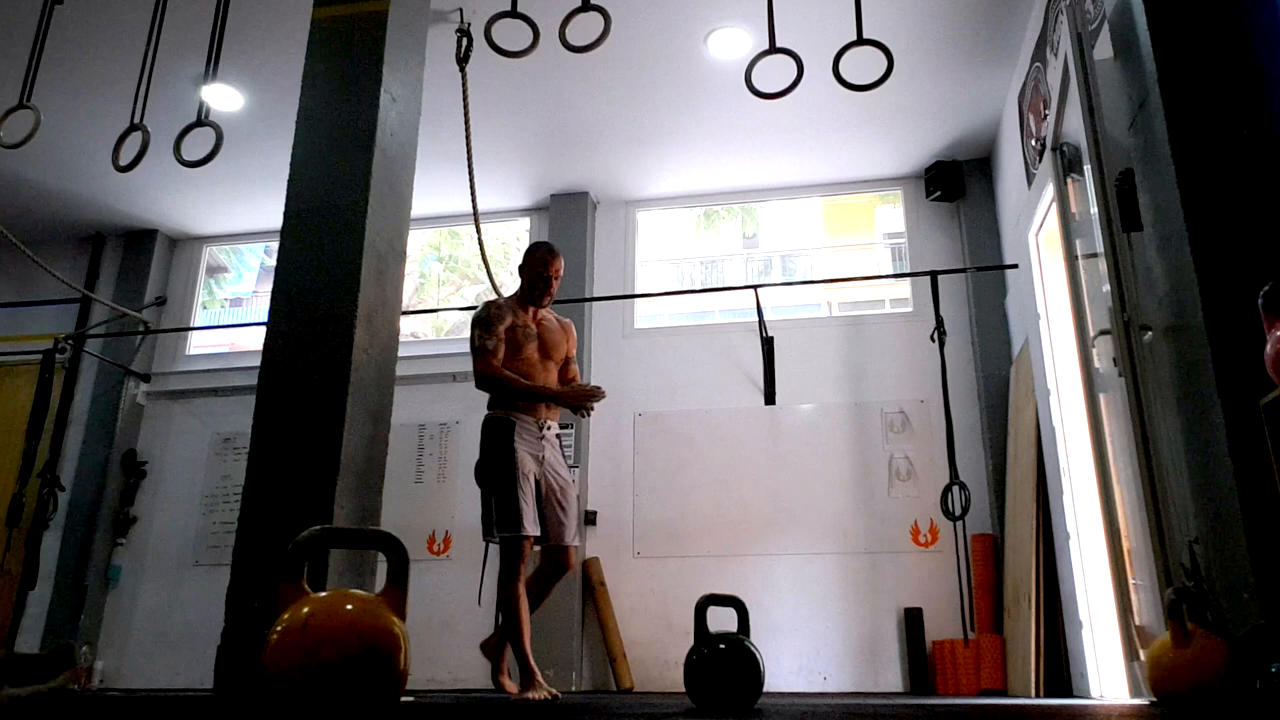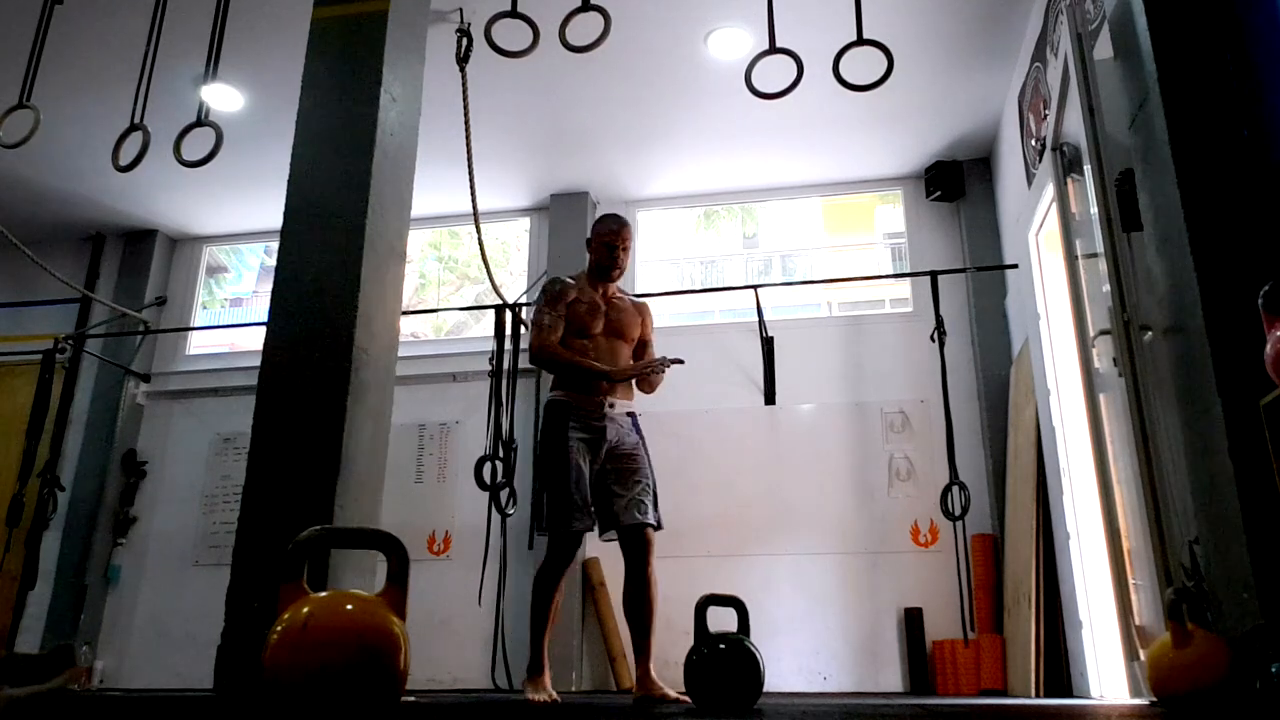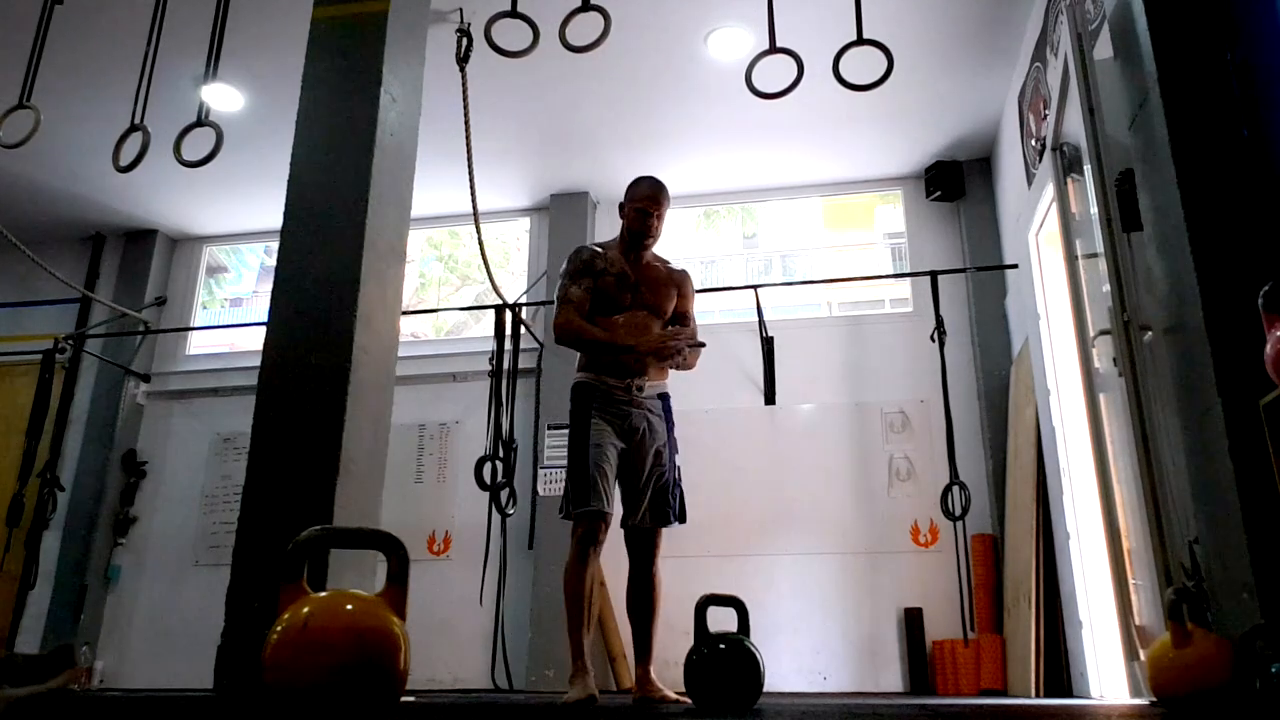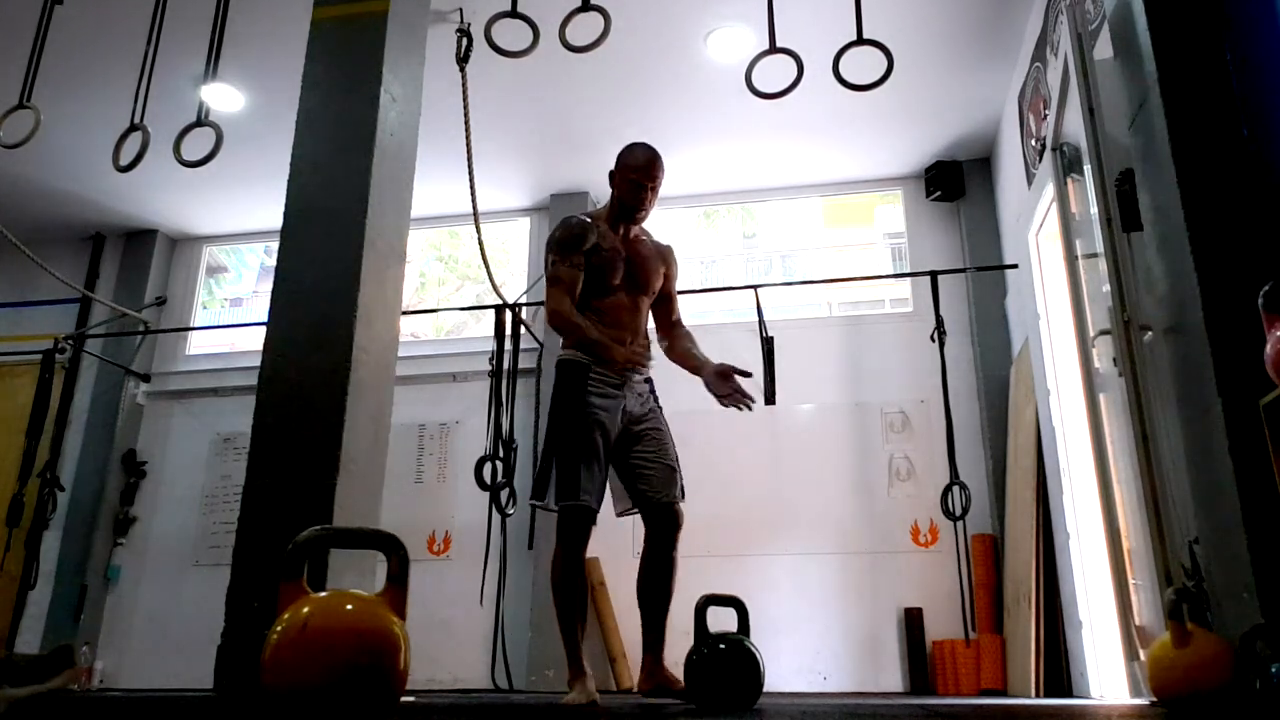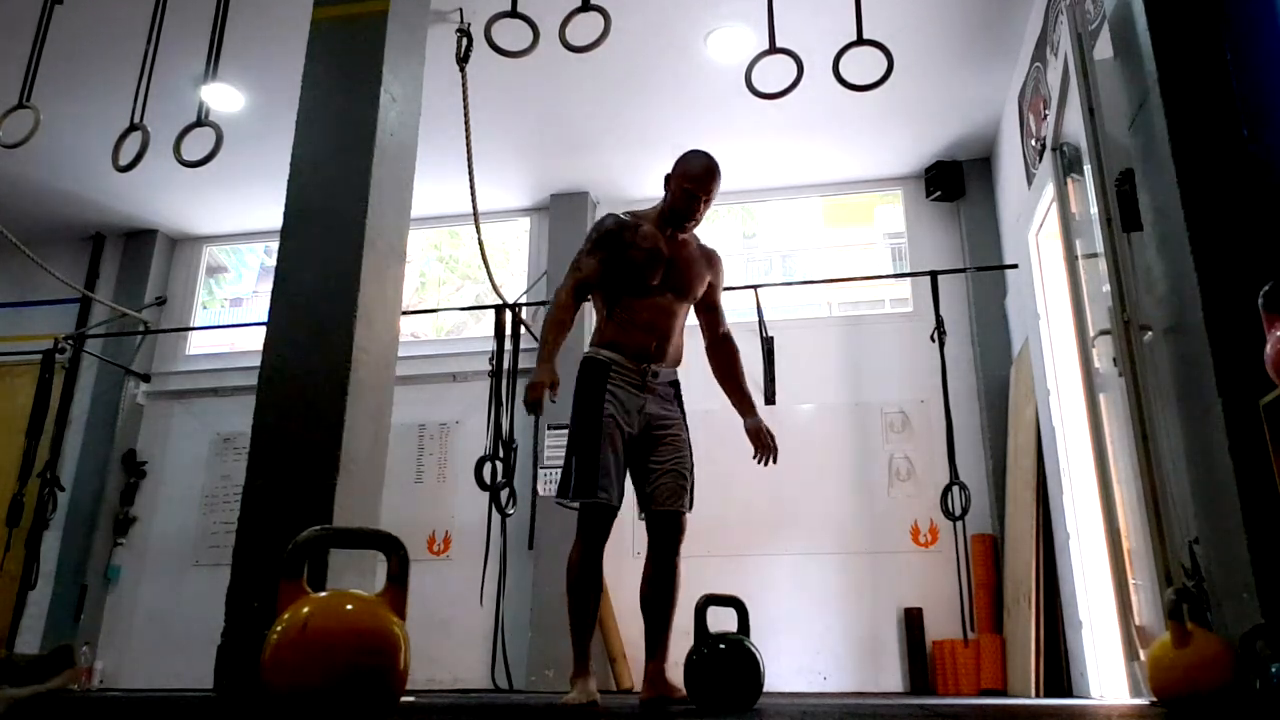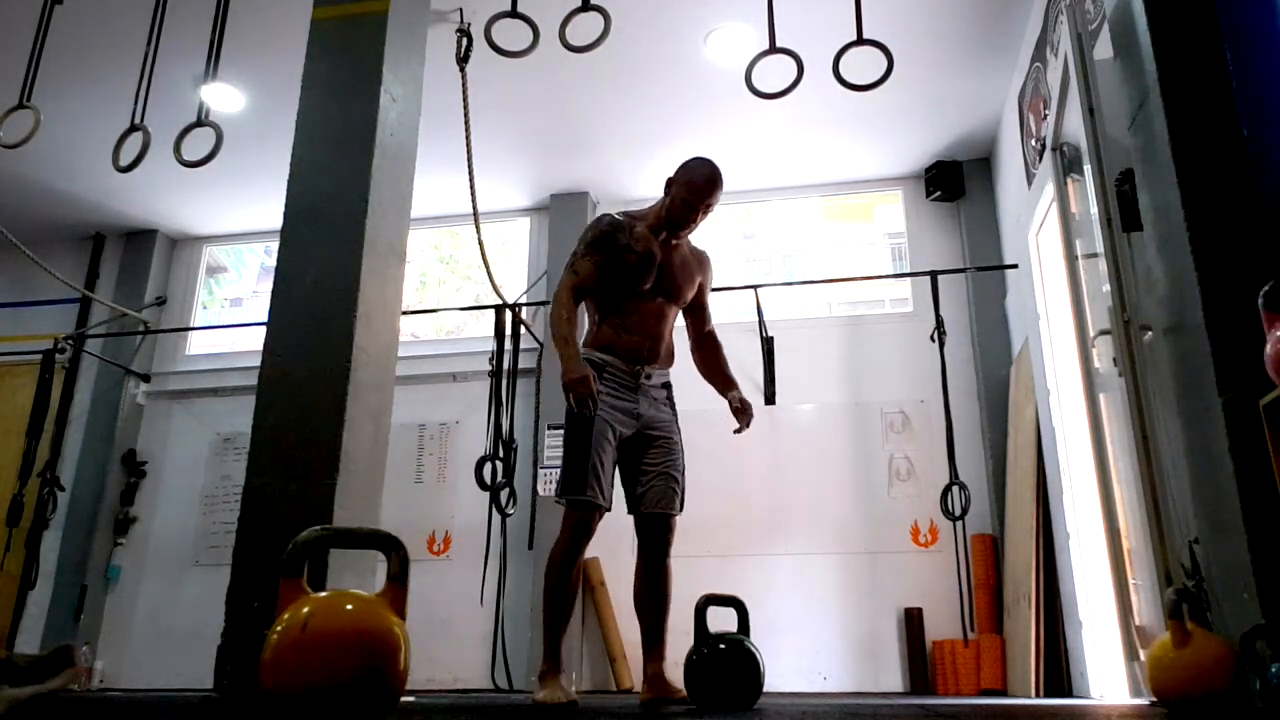
dt=0.5s
person 1, frame 1
left shoulder: (564, 329)
right shoulder: (496, 314)
right elbow: (486, 374)
left wrist: (579, 397)
right wrist: (554, 393)
left hip: (550, 439)
right hip: (509, 433)
left knee: (563, 557)
right knee: (519, 549)
left ankle: (498, 640)
right ankle: (527, 672)
person 1, frame 2
left shoulder: (638, 310)
right shoulder: (561, 292)
left elbow: (645, 380)
right elbow: (541, 350)
left wrist: (652, 372)
right wrist: (610, 372)
left hip: (624, 424)
right hip: (571, 418)
left knee: (641, 544)
right knee: (565, 542)
left ankle: (645, 677)
right ankle: (537, 670)
person 1, frame 3
left shoulder: (676, 278)
right shoulder: (589, 261)
left elbow: (692, 351)
right elbow: (564, 327)
left wrist: (678, 349)
right wrist: (636, 347)
left hip: (653, 406)
right hip: (600, 398)
left knee: (647, 544)
right knee: (591, 528)
left ankle: (645, 675)
right ankle: (580, 671)
person 1, frame 4
left shoulder: (661, 255)
right shoulder: (576, 233)
left elbow: (671, 329)
right elbow: (558, 307)
left wrist: (708, 371)
right wrist: (608, 349)
left hip: (641, 392)
right hip: (587, 383)
left knee: (667, 517)
right knee: (576, 522)
left ankle: (653, 663)
right ankle: (578, 675)
person 1, frame 5
left shoulder: (707, 261)
right shoulder: (619, 231)
left elbow: (719, 340)
right elbow: (570, 295)
left wrist: (750, 413)
right wrist: (545, 362)
left hip: (665, 392)
right hip: (610, 376)
left knee: (670, 528)
right knee: (596, 518)
left ankle: (656, 674)
right ankle: (582, 671)
person 1, frame 6
left shoulder: (698, 263)
right shoulder: (613, 231)
left elbow: (703, 336)
right elbow: (566, 296)
left wrist: (732, 391)
right wrist: (570, 358)
left hip: (658, 395)
right hip: (602, 381)
left knee: (659, 533)
right knee: (581, 519)
left ankle: (654, 675)
right ankle: (550, 670)
